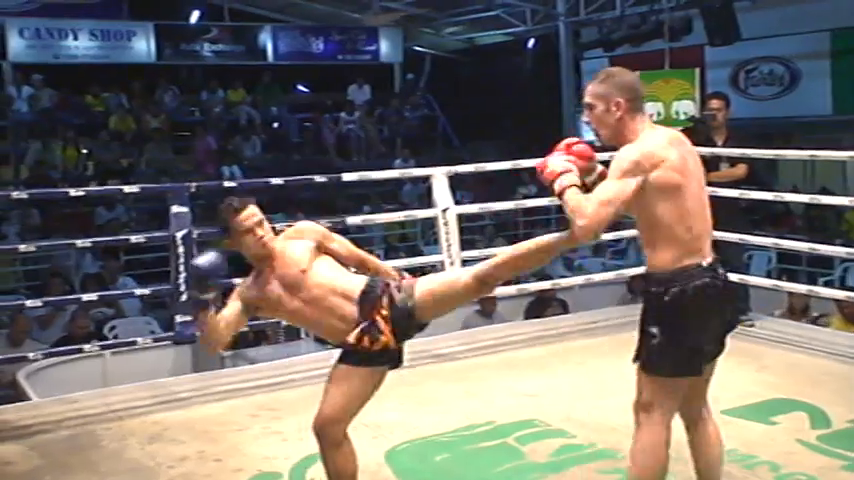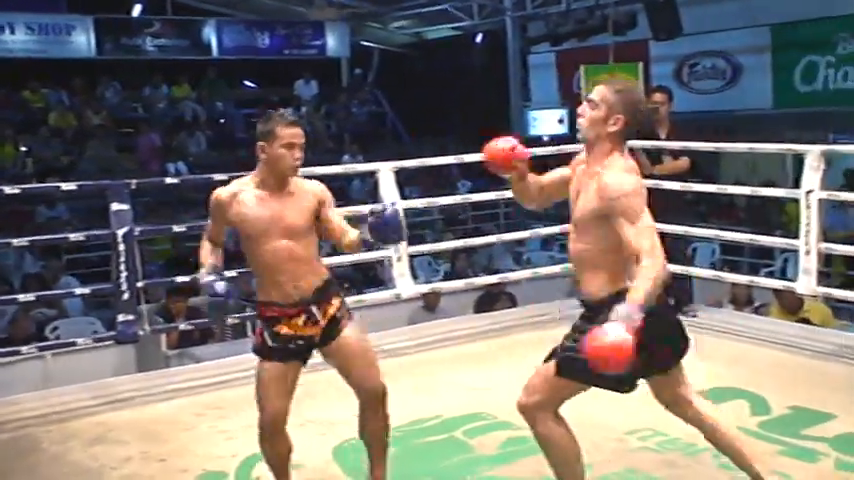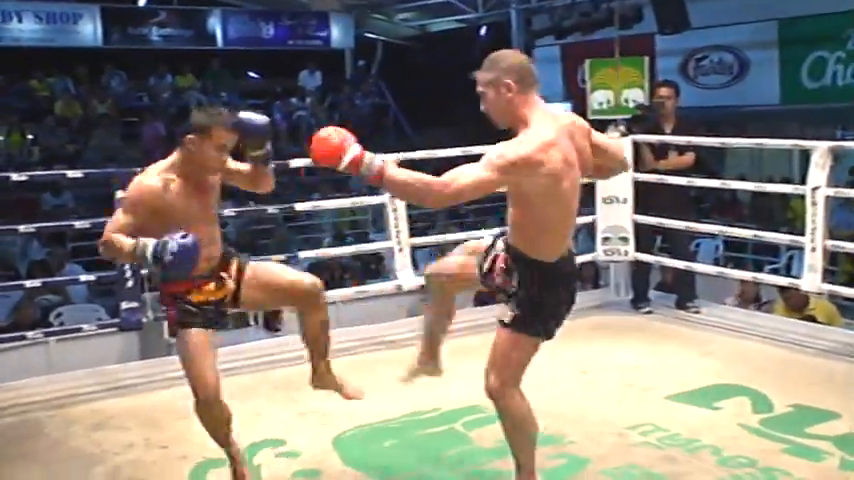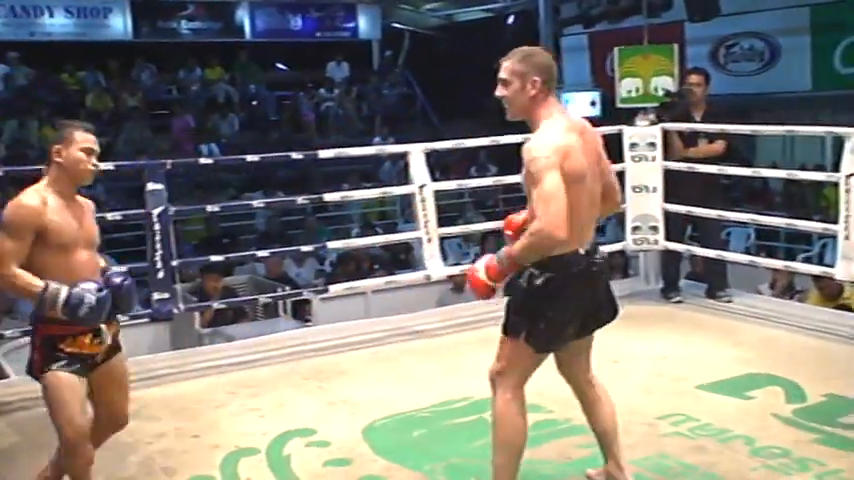
dt=0.5s
person 1, frame 1
left shoulder: (637, 153)
right shoulder: (673, 142)
left elbow: (585, 225)
left wrist: (563, 179)
right wrist: (592, 172)
left hip: (679, 291)
right hip: (707, 282)
left knee: (652, 411)
right knee: (693, 405)
person 1, frame 2
left shoulder: (616, 182)
right shoulder: (585, 164)
left elbow: (653, 261)
right elbow: (534, 197)
left wrist: (624, 318)
right wrist: (518, 170)
left hip: (613, 314)
right hip: (637, 312)
left knee: (535, 405)
right knee: (684, 402)
person 1, frame 3
left shoulder: (524, 152)
right shoulder: (570, 126)
left elbow: (441, 193)
right elbow: (619, 163)
left wrist: (362, 162)
left hip: (540, 276)
left knee: (500, 383)
right knee: (442, 274)
right ankle: (429, 355)
person 1, frame 4
left shoulder: (541, 147)
right shoulder: (585, 132)
left elbow: (550, 231)
right elbow: (612, 199)
left wrist: (498, 263)
left hip: (554, 274)
right hip: (587, 267)
left knee: (505, 380)
right knee: (579, 373)
person 2, frame 1
left shoulder: (304, 234)
right shoulder: (249, 295)
left elbow: (361, 259)
right elbow: (216, 340)
left wrist: (404, 282)
right wrist: (204, 299)
left hip: (385, 304)
right hip: (361, 343)
left knee: (473, 278)
right knee: (327, 427)
left ankle: (559, 241)
person 2, frame 2
left shoulder: (314, 191)
right shoulder: (228, 199)
left elbow: (346, 242)
right elbow: (212, 243)
left wrist: (372, 232)
right wrist: (210, 277)
left hip: (325, 304)
right hip: (278, 321)
left knee: (374, 392)
right knee: (271, 422)
person 2, frame 3
left shoulder: (216, 170)
right shoulder: (150, 188)
left elbow: (265, 184)
right elbow: (108, 242)
left wrist: (258, 151)
right wrist: (148, 248)
left hip: (228, 274)
right hip: (187, 297)
left knee: (310, 288)
right knee: (207, 394)
left ankle: (322, 373)
person 2, frame 4
left shoulder: (85, 206)
right shoulder: (29, 206)
left wrist: (111, 278)
right wrist: (60, 297)
left hip: (101, 332)
right hip: (58, 340)
left knee: (114, 421)
right knee: (77, 436)
person 3, frame 1
left shoulder: (740, 141)
right shoulder: (694, 139)
left elbow: (741, 171)
left wrist: (708, 176)
left hip: (729, 202)
left knee: (735, 263)
left ankle: (740, 310)
person 3, frame 2
left shoulder: (680, 135)
right shoulder: (640, 133)
left elbow: (684, 164)
right elbow: (642, 167)
left wrist: (654, 169)
left hip: (674, 202)
left knee: (678, 253)
left ankle: (682, 301)
person 3, frame 3
left shoulder: (686, 130)
right shoulder: (646, 129)
left elbow: (689, 160)
right elbow: (645, 164)
left wrist: (658, 164)
left hip: (678, 200)
right hip: (648, 199)
left knee: (682, 251)
right knee: (643, 250)
left ankle: (686, 298)
right ankle: (640, 298)
person 3, frame 4
left shoulder: (716, 117)
right shoulder: (677, 116)
left elbow: (719, 147)
right elbow: (675, 151)
left wrist: (686, 152)
left hip: (707, 187)
right hip: (678, 187)
left knee: (713, 239)
right knee: (673, 238)
left ankle: (717, 287)
right ankle: (670, 287)
